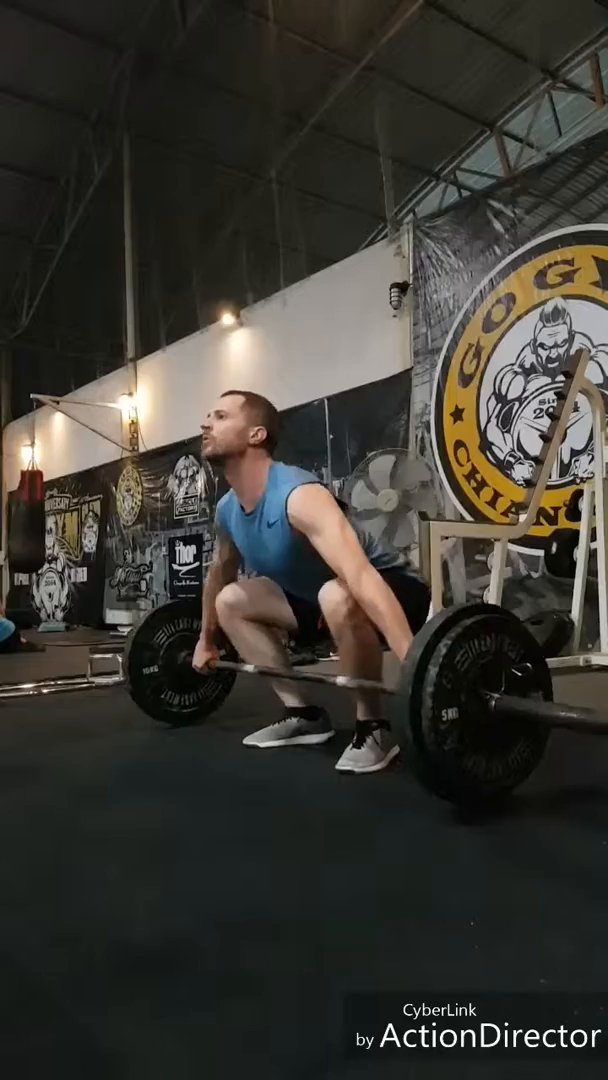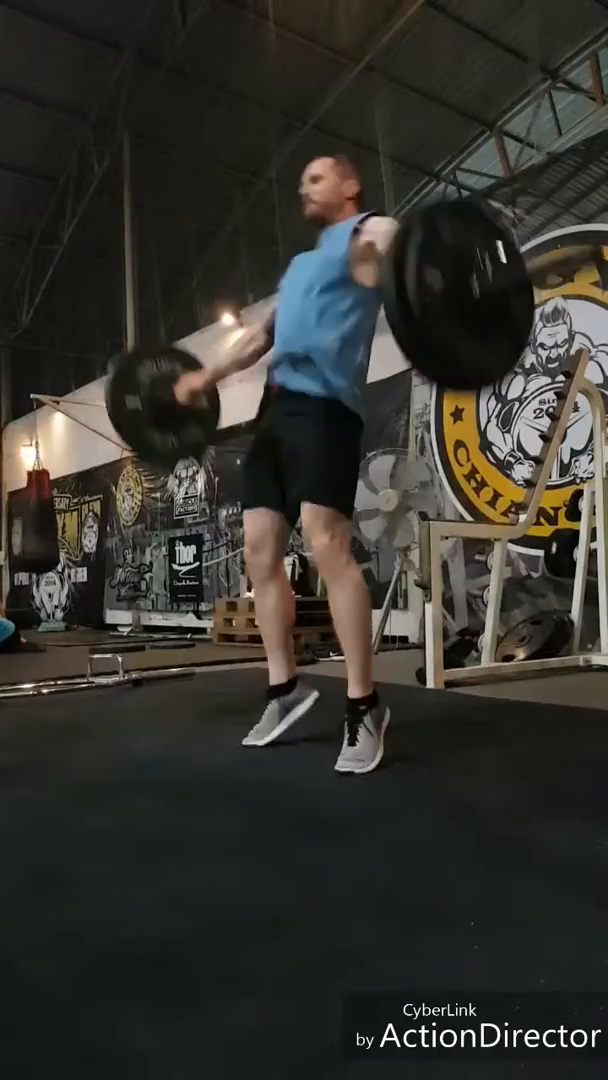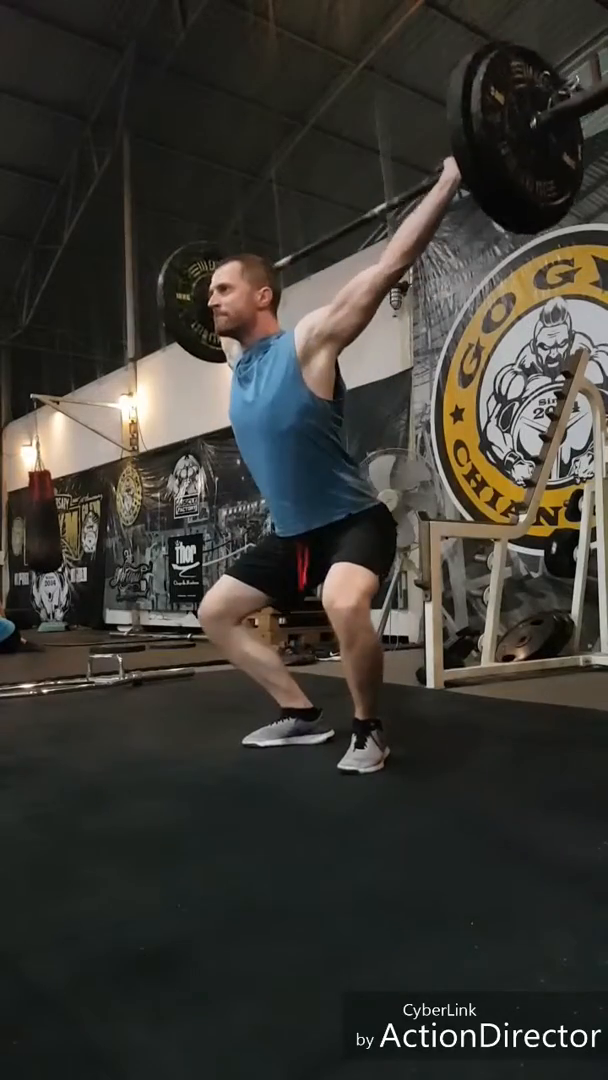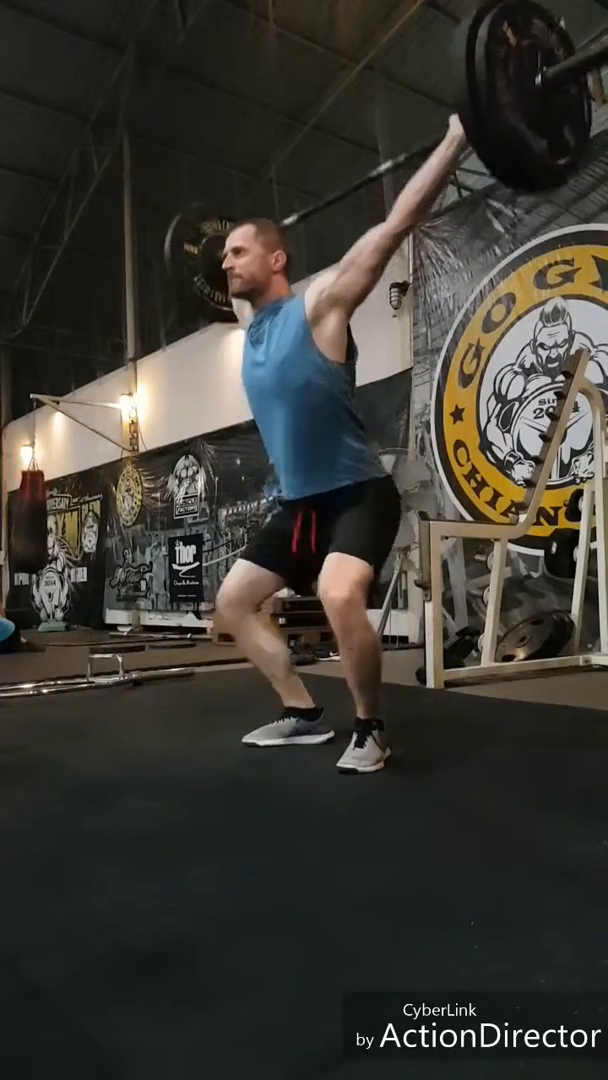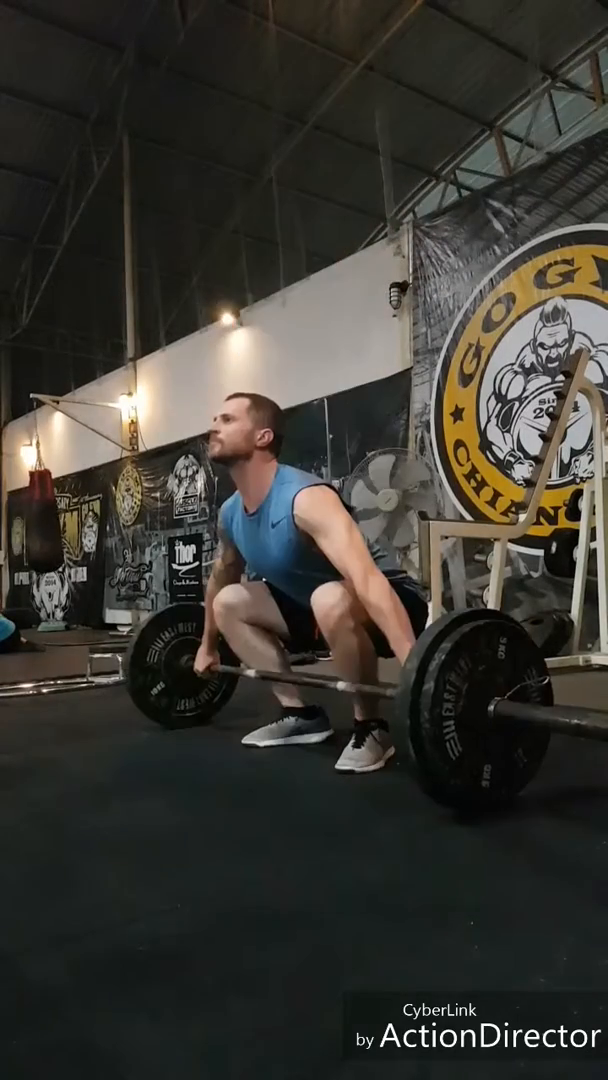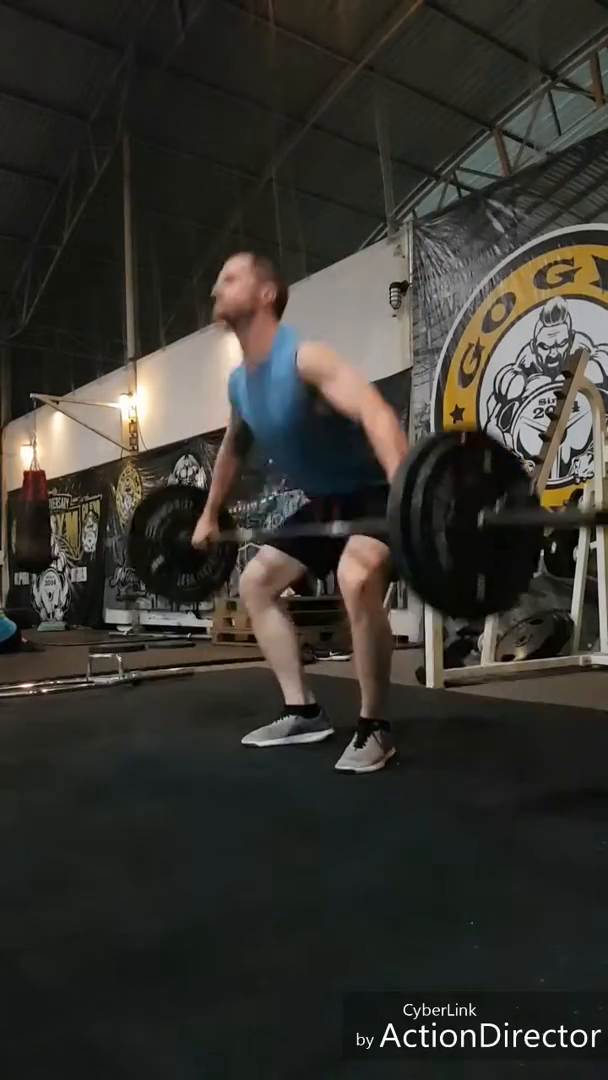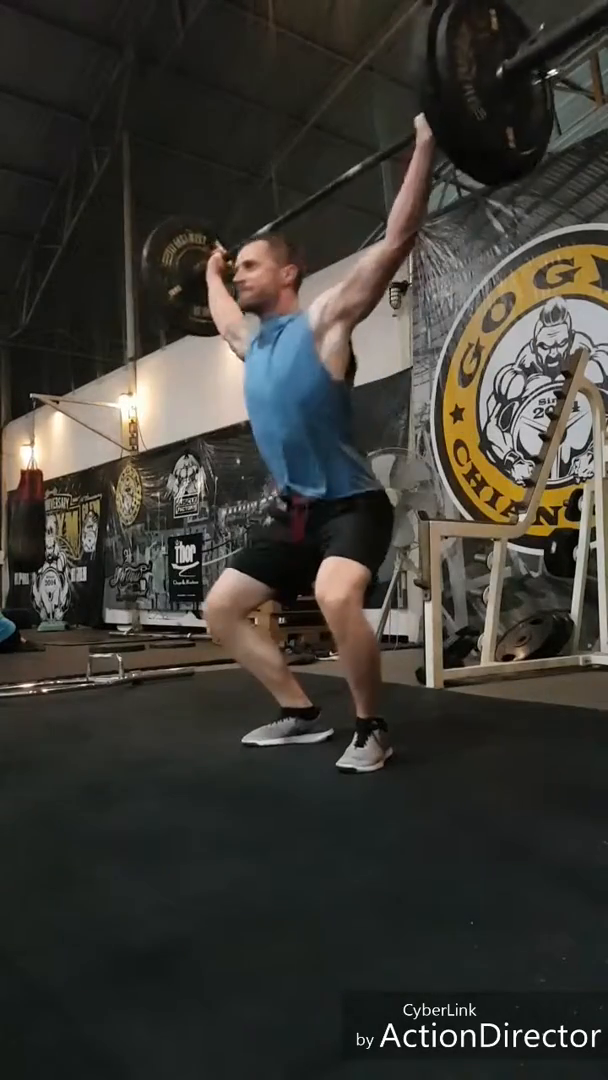
dt=0.7s
person 1, frame 1
left shoulder: (298, 496)
right shoulder: (228, 510)
left elbow: (363, 578)
right elbow: (219, 575)
right wrist: (206, 642)
left hip: (391, 588)
left knee: (338, 598)
right knee: (229, 602)
left ankle: (374, 730)
right ankle: (303, 715)
person 1, frame 2
left shoulder: (366, 232)
right shoulder: (303, 262)
left elbow: (396, 244)
right elbow: (264, 333)
right wrist: (206, 376)
left hip: (320, 411)
right hip: (279, 406)
left knee: (326, 546)
right knee: (259, 553)
left ankle: (364, 708)
right ankle: (285, 688)
person 1, frame 3
left shoulder: (307, 342)
right shoulder: (242, 359)
left elbow: (387, 265)
right elbow: (227, 329)
left wrist: (449, 181)
left hip: (354, 522)
right hip: (292, 534)
left knee: (344, 604)
right knee: (215, 612)
left ankle: (369, 730)
right ankle: (301, 714)
person 1, frame 4
left shoulder: (318, 306)
right shoulder: (255, 323)
left elbow: (392, 227)
right elbow: (241, 295)
left wrist: (454, 141)
left hip: (358, 493)
right hip: (298, 502)
left knee: (340, 596)
right knee: (231, 601)
left ankle: (369, 729)
right ankle: (303, 713)
person 1, frame 5
left shoulder: (305, 499)
right shoulder: (231, 513)
left elbow: (367, 580)
right elbow: (220, 579)
right wrist: (207, 646)
left hip: (386, 606)
left knee: (333, 602)
right knee: (228, 604)
left ankle: (371, 728)
right ankle: (300, 714)
person 1, frame 6
left shoulder: (304, 356)
right shoulder: (240, 381)
left elbow: (377, 415)
right elbow: (231, 452)
right wrist: (210, 515)
left hip: (376, 493)
right hip: (326, 501)
left knee: (357, 580)
right knee: (255, 581)
left ankle: (375, 728)
right ankle: (302, 711)
person 1, frame 7
left shoulder: (321, 323)
right shoulder: (255, 343)
left elbow: (394, 244)
right elbow: (223, 315)
left wrist: (426, 145)
right wrist: (212, 274)
left hip: (352, 505)
right hip: (295, 513)
left knee: (335, 598)
right knee: (220, 610)
left ankle: (371, 728)
right ankle: (301, 714)
